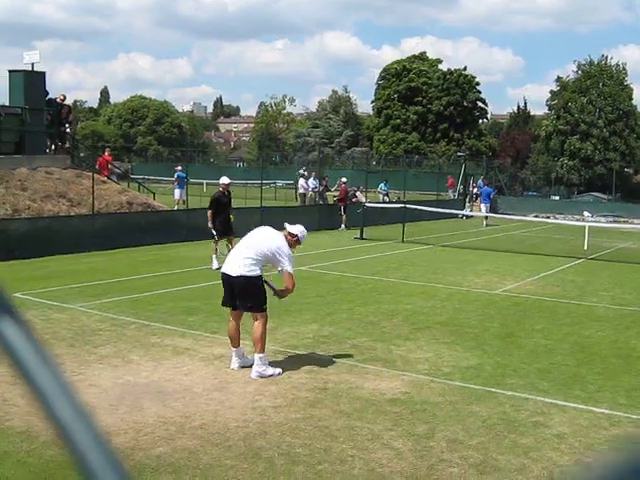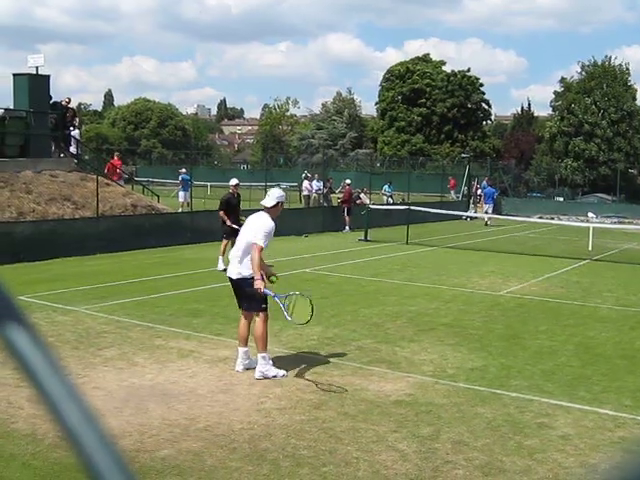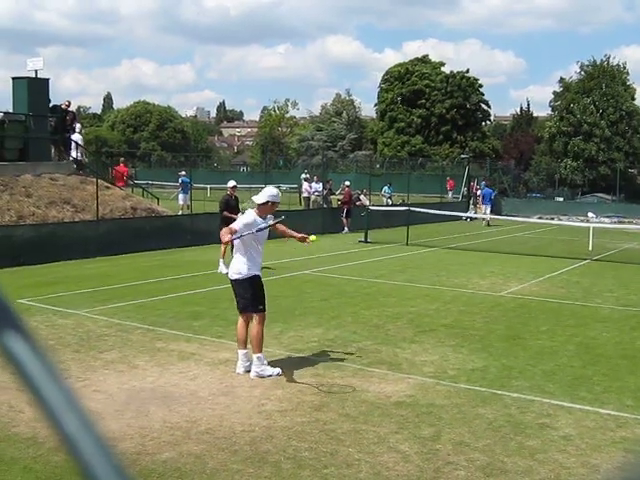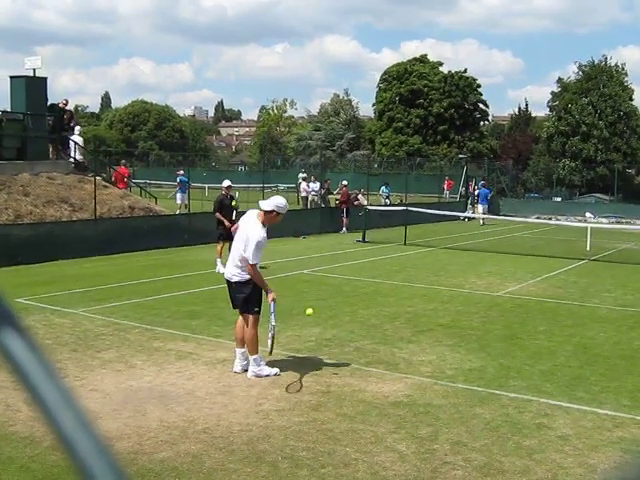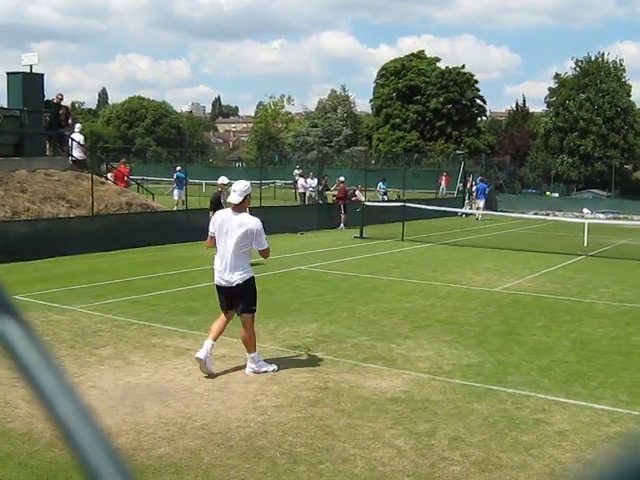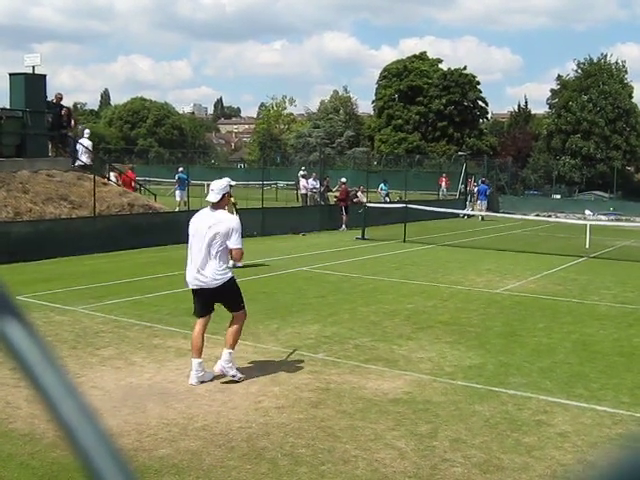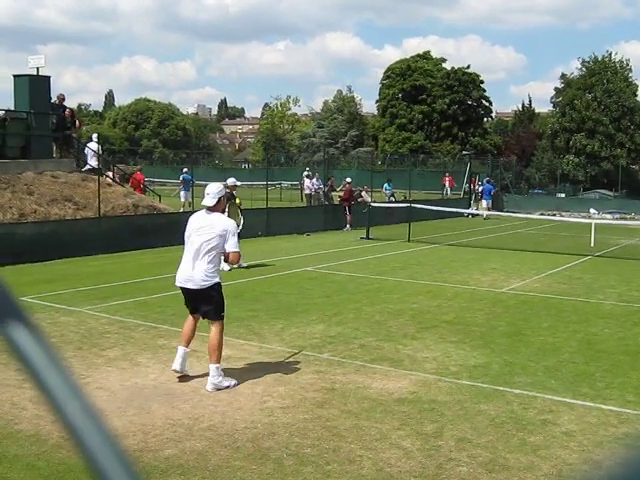
dt=0.4s
person 1, frame 1
left shoulder: (265, 230)
right shoulder: (285, 250)
right elbow: (290, 286)
right wrist: (281, 293)
left hip: (227, 269)
right hip: (246, 274)
left knee: (235, 316)
right knee: (260, 317)
left ankle: (237, 358)
right ankle: (260, 366)
person 1, frame 2
left shoulder: (256, 217)
right shoulder: (267, 224)
right elbow: (256, 252)
left wrist: (267, 270)
right wrist: (258, 278)
left hip: (234, 272)
right hip: (247, 274)
left knee: (247, 315)
right knee: (262, 316)
left ankle: (243, 360)
right ankle: (264, 366)
person 1, frame 3
left shoulder: (266, 216)
right shoulder: (249, 219)
left elbow: (276, 226)
right elbow: (226, 231)
left wrist: (296, 235)
right wrist: (226, 237)
left hip: (243, 273)
right hip: (246, 274)
left knee: (245, 316)
right knee: (258, 317)
left ankle: (243, 362)
right ankle: (258, 366)
person 1, frame 4
left shoulder: (251, 213)
right shoulder: (259, 235)
left elbow: (235, 228)
right elbow: (251, 268)
right wrist: (268, 291)
left hip: (232, 273)
right hip: (244, 277)
left knee: (243, 317)
right knee: (251, 319)
left ankle: (241, 361)
right ankle: (256, 366)
person 1, frame 5
left shoulder: (218, 216)
right shoulder: (253, 223)
left elbow: (210, 243)
right elbow: (265, 253)
left hip: (221, 276)
right hip: (241, 277)
left knee: (226, 315)
right knee: (247, 320)
left ankle: (206, 350)
right ankle: (254, 363)
person 1, frame 6
left shoulder: (197, 217)
right shoulder: (231, 221)
right elbow: (237, 255)
left hip: (195, 278)
right hip: (219, 278)
left knee: (201, 322)
right knee: (239, 315)
left ankle: (197, 371)
right ankle: (226, 362)
person 1, frame 7
left shoulder: (194, 218)
right shoulder: (228, 224)
right elbow: (234, 259)
right wrist: (227, 255)
left hip: (185, 278)
right hip: (207, 281)
left knee: (194, 316)
right knee: (217, 325)
left ankle: (180, 360)
right ankle: (216, 377)
